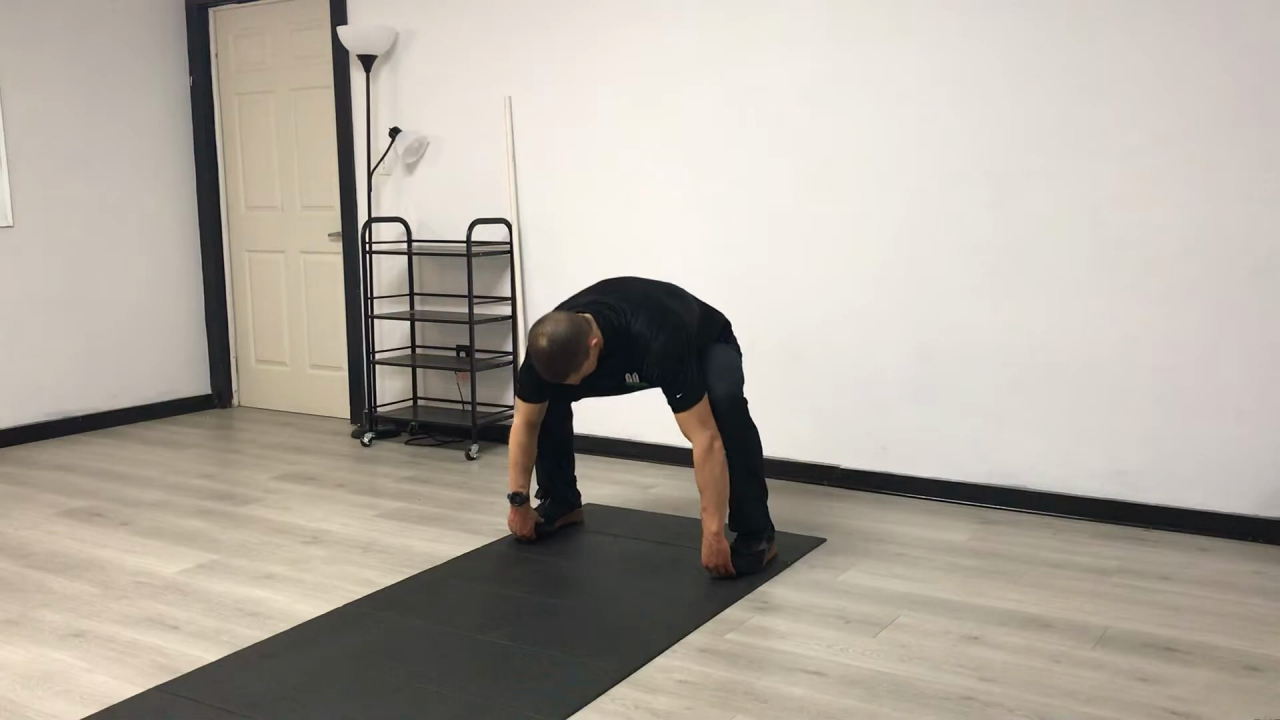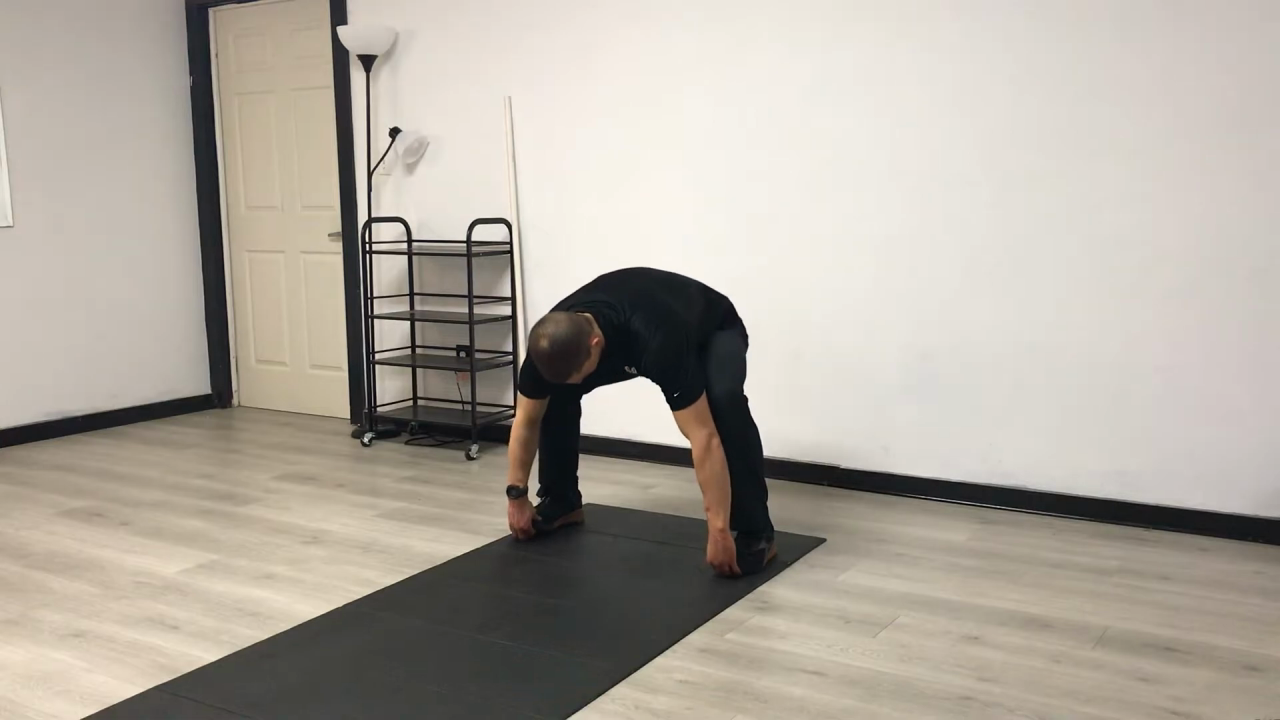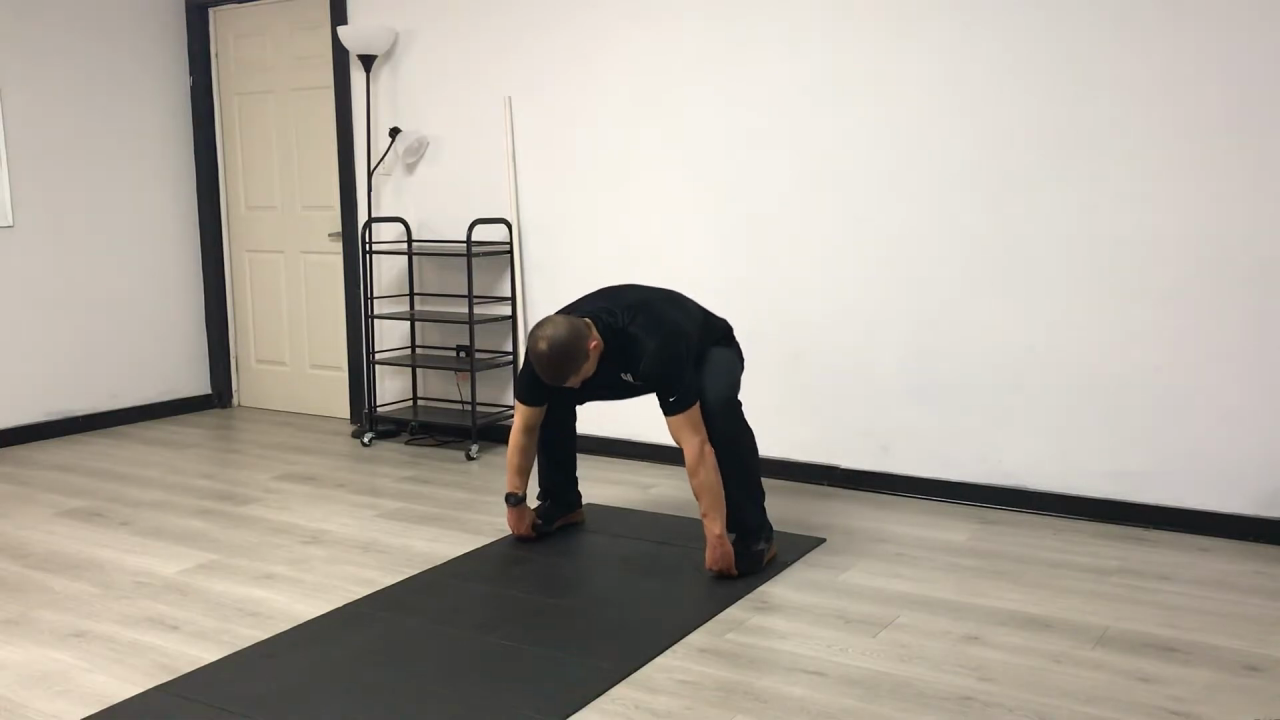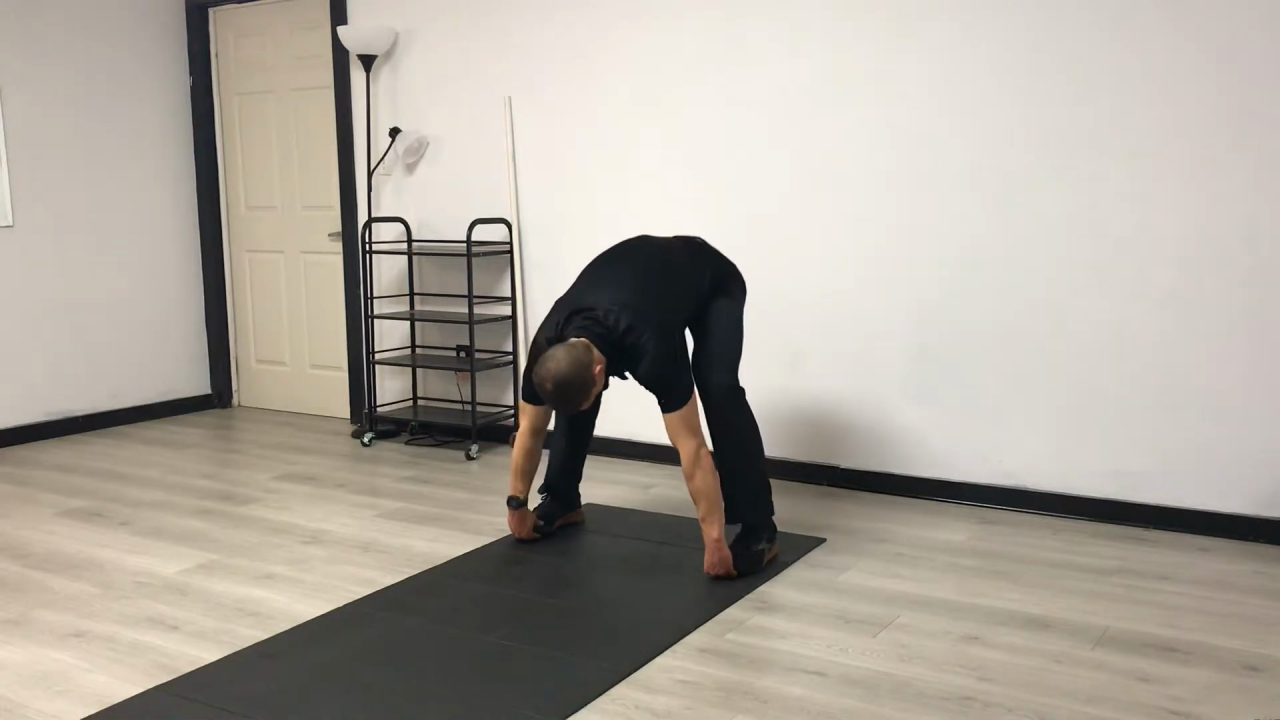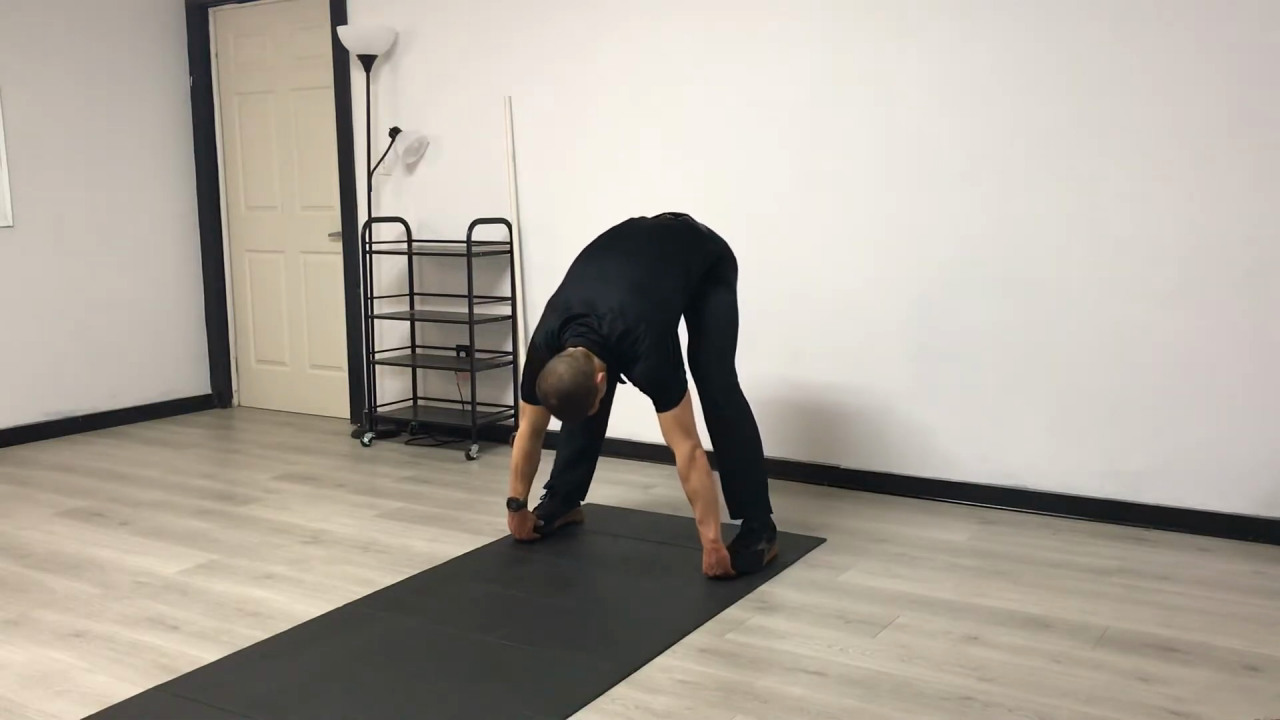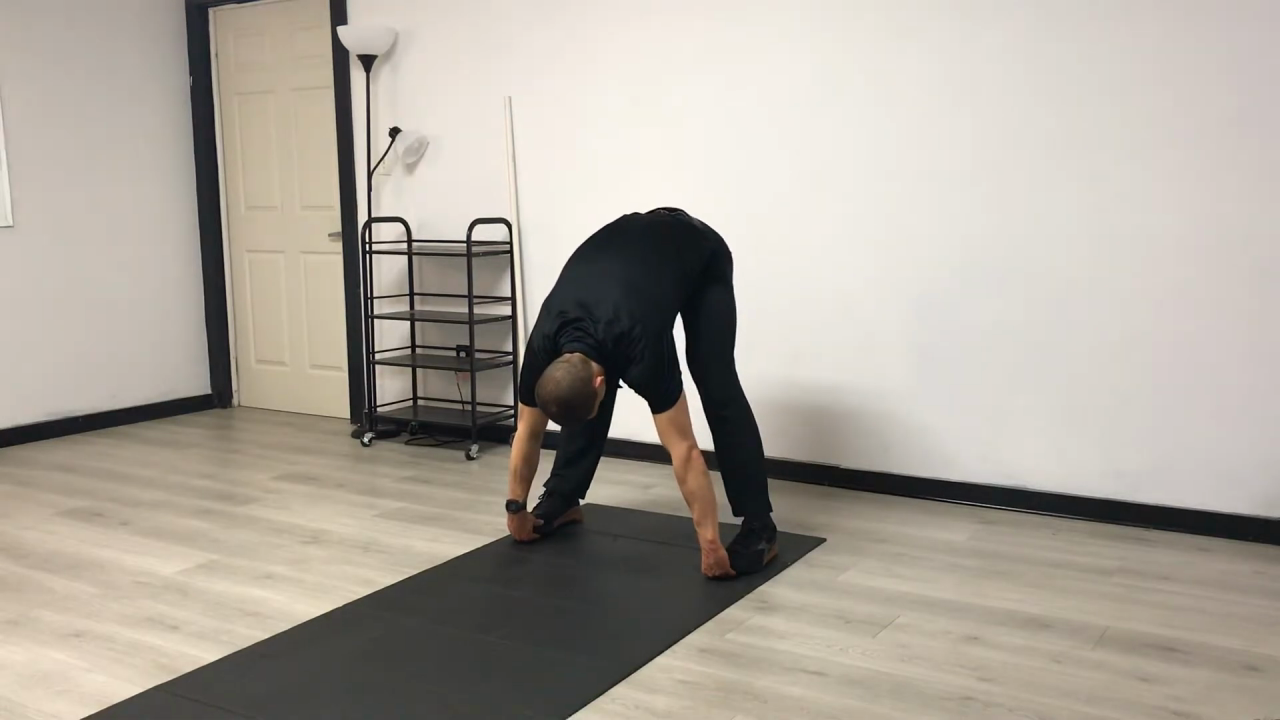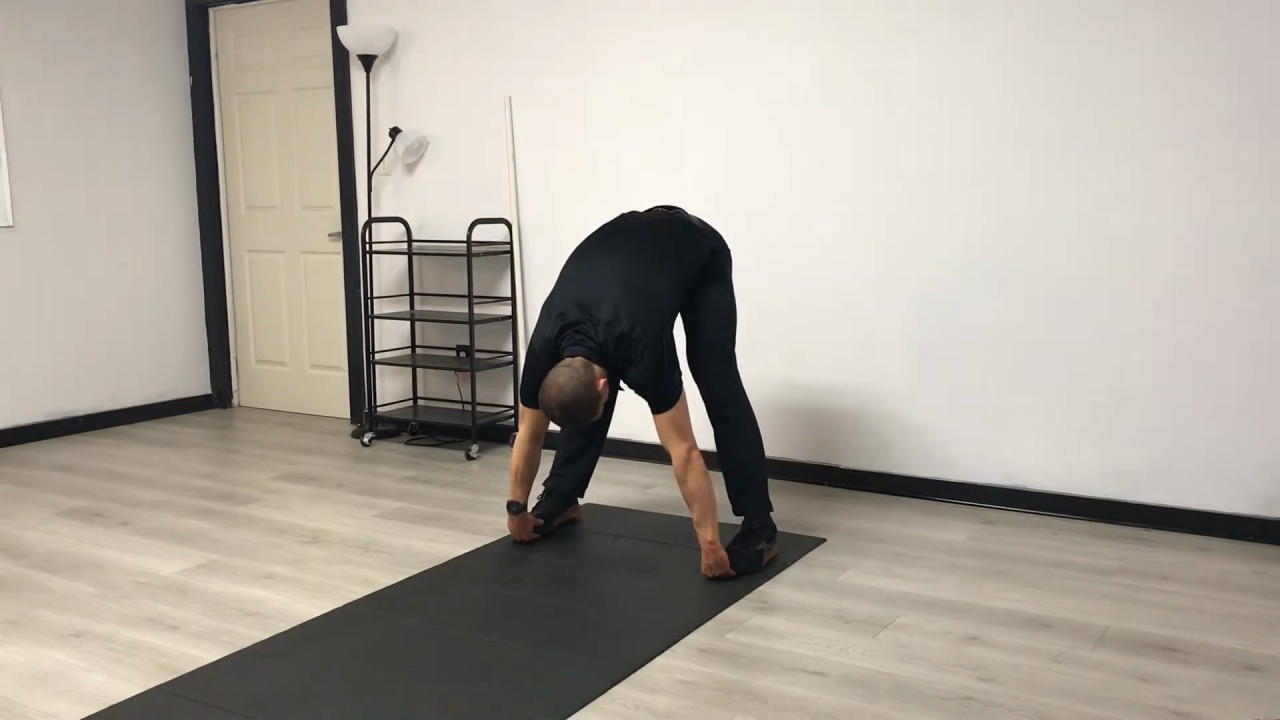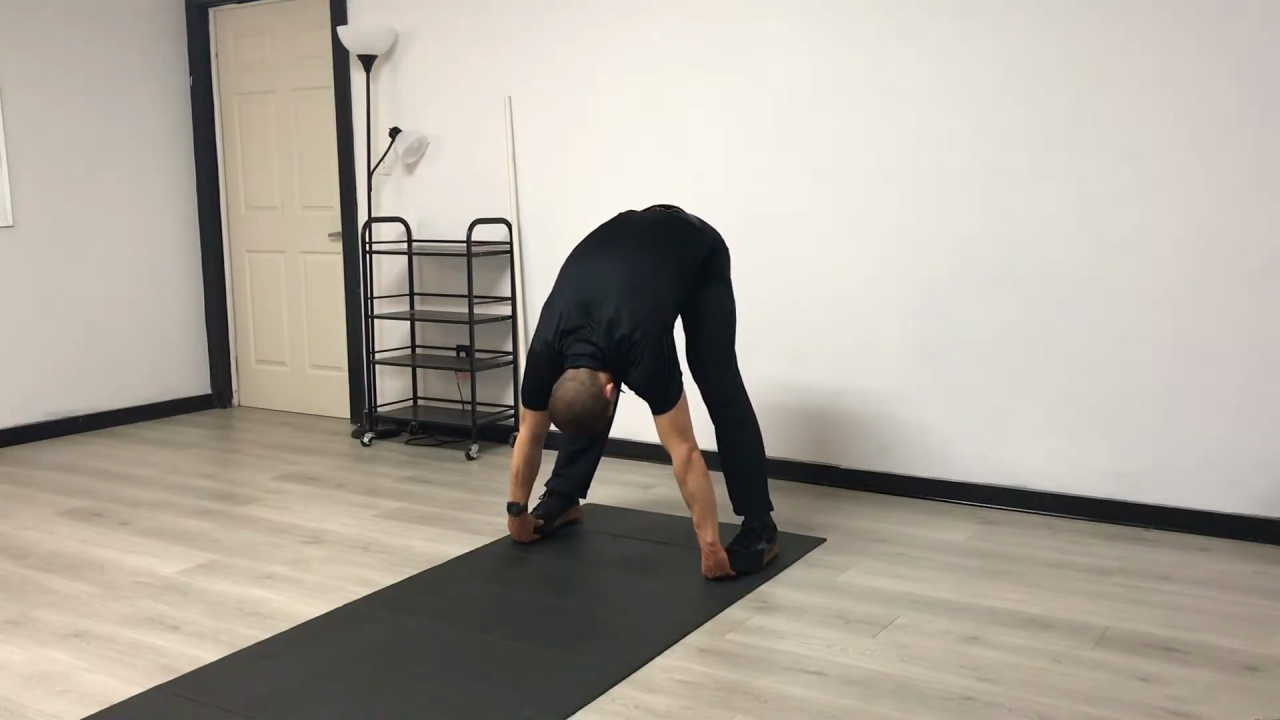
dt=0.4s
person 1, frame 1
left shoulder: (658, 344)
right shoulder: (550, 346)
left elbow: (705, 439)
right elbow: (525, 424)
left wrist: (713, 534)
right wrist: (518, 502)
left hip: (706, 345)
left knee: (724, 402)
right knee: (546, 398)
left ankle: (756, 533)
right ankle: (562, 503)
person 1, frame 2
left shoulder: (658, 342)
right shoulder: (551, 342)
left elbow: (704, 437)
right elbow: (526, 420)
left wrist: (719, 532)
right wrist: (516, 496)
left hip: (713, 330)
left knee: (724, 400)
right knee: (555, 394)
left ankle: (755, 532)
right ankle: (563, 502)
person 1, frame 3
left shoulder: (656, 348)
right shoulder: (550, 349)
left elbow: (695, 445)
right elbow: (524, 428)
left wrist: (716, 537)
right wrist: (515, 502)
left hip: (709, 350)
left knee: (718, 405)
right knee: (549, 400)
left ankle: (754, 533)
right ankle: (563, 503)
person 1, frame 4
left shoulder: (651, 349)
right shoulder: (551, 349)
left elbow: (691, 448)
right elbow: (530, 430)
left wrist: (714, 540)
right wrist: (517, 505)
left hip: (714, 284)
right hip: (642, 272)
left knee: (719, 390)
right knee: (571, 392)
left ankle: (758, 529)
right ankle: (562, 501)
person 1, frame 5
left shoulder: (645, 350)
right shoulder: (547, 349)
left elbow: (686, 448)
right elbow: (529, 431)
left wrist: (711, 541)
right wrist: (516, 507)
left hip: (707, 262)
left knee: (717, 388)
right knee: (580, 396)
left ankle: (759, 527)
right ankle: (563, 501)
person 1, frame 6
left shoulder: (640, 352)
right shoulder: (543, 349)
left elbow: (683, 451)
right elbow: (527, 433)
left wrist: (710, 543)
right wrist: (516, 509)
left hip: (702, 258)
left knee: (717, 388)
right knee: (584, 401)
left ankle: (759, 526)
right ankle: (563, 500)
person 1, frame 7
left shoulder: (641, 353)
right shoulder: (545, 351)
left elbow: (683, 450)
right elbow: (529, 434)
left wrist: (709, 543)
right wrist: (516, 510)
left hip: (701, 256)
left knee: (719, 389)
right knee: (582, 405)
left ankle: (759, 526)
right ankle: (561, 499)
person 1, frame 8
left shoulder: (642, 353)
right shoulder: (546, 354)
left elbow: (684, 452)
right elbow: (529, 436)
left wrist: (710, 544)
right wrist: (516, 512)
left hip: (699, 253)
left knee: (720, 389)
right knee: (584, 405)
left ankle: (759, 525)
right ankle: (563, 500)
